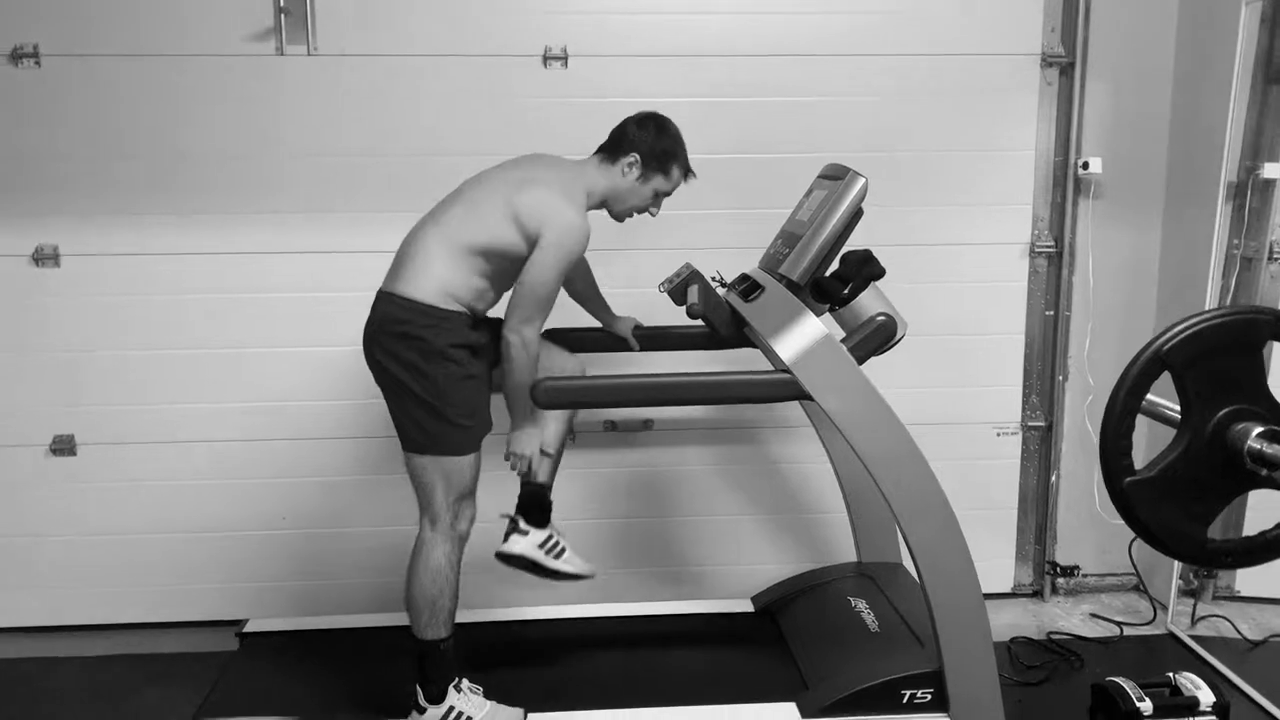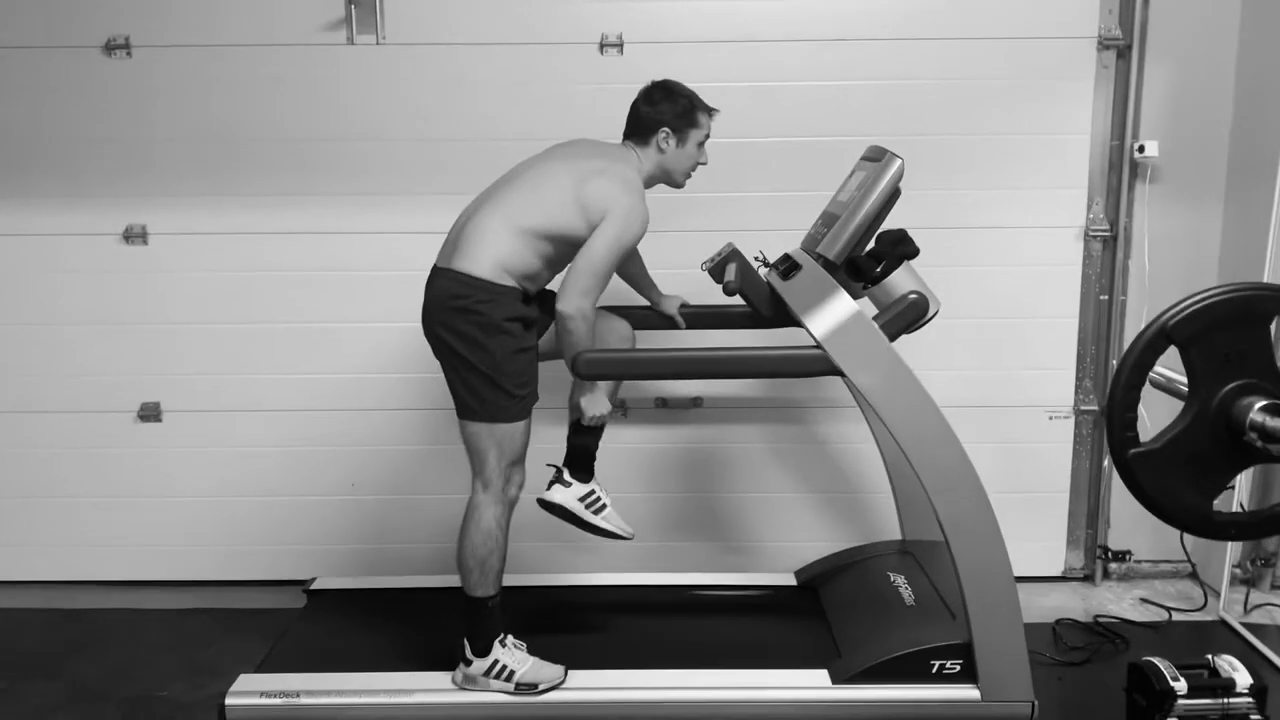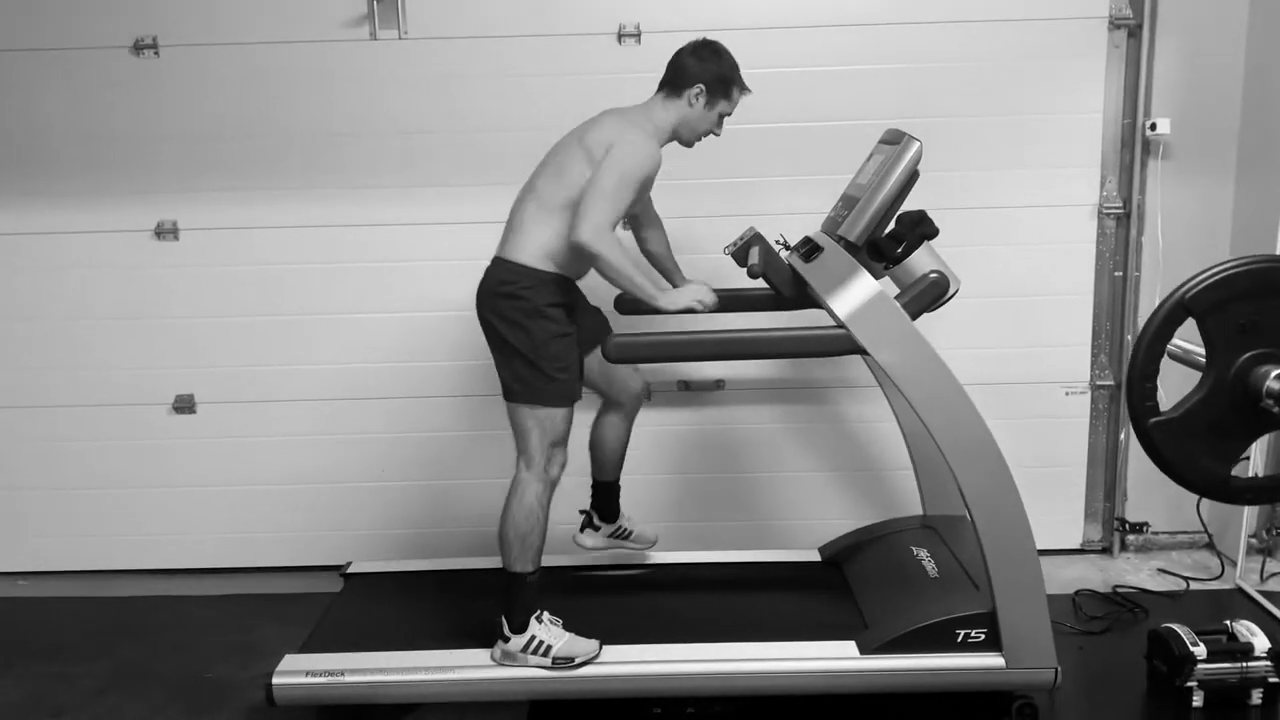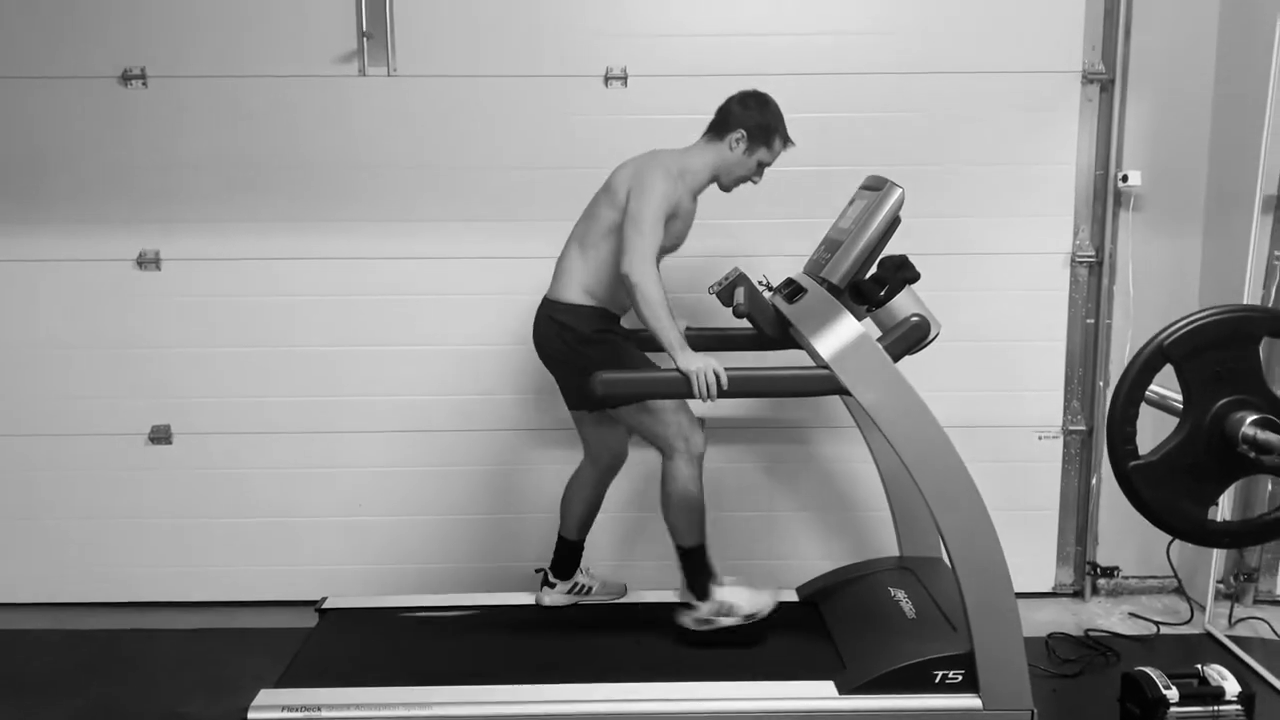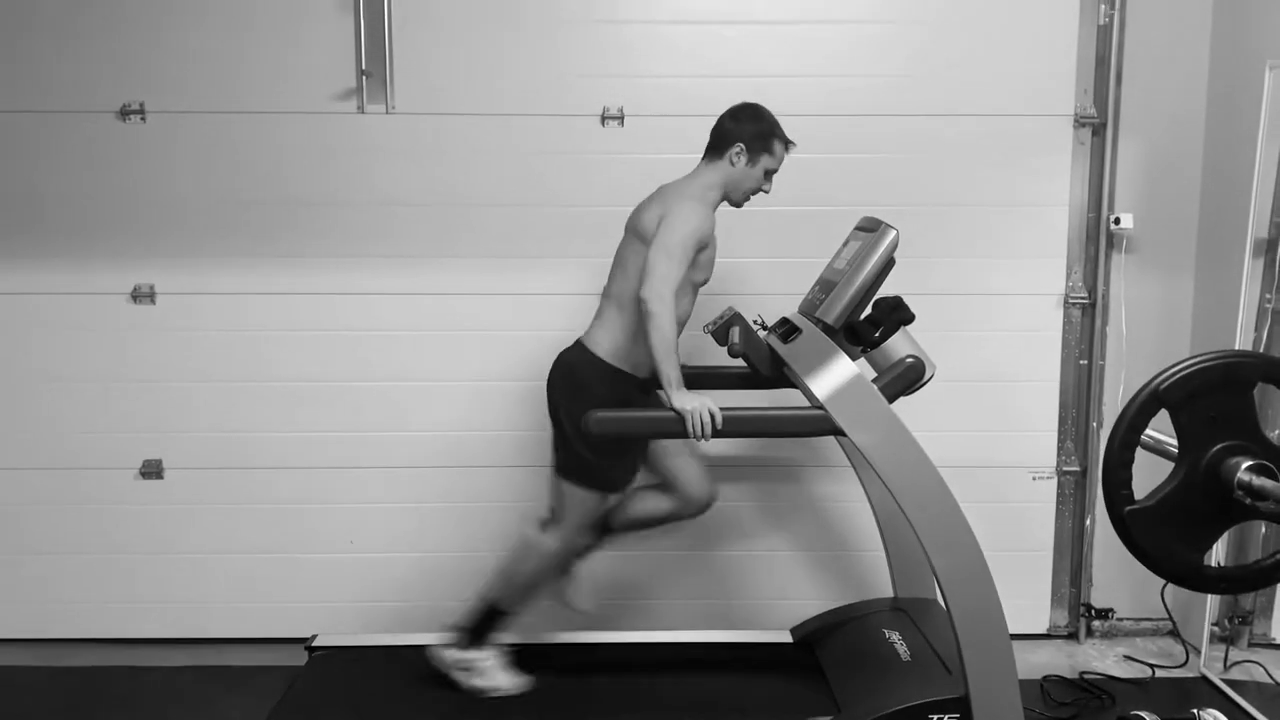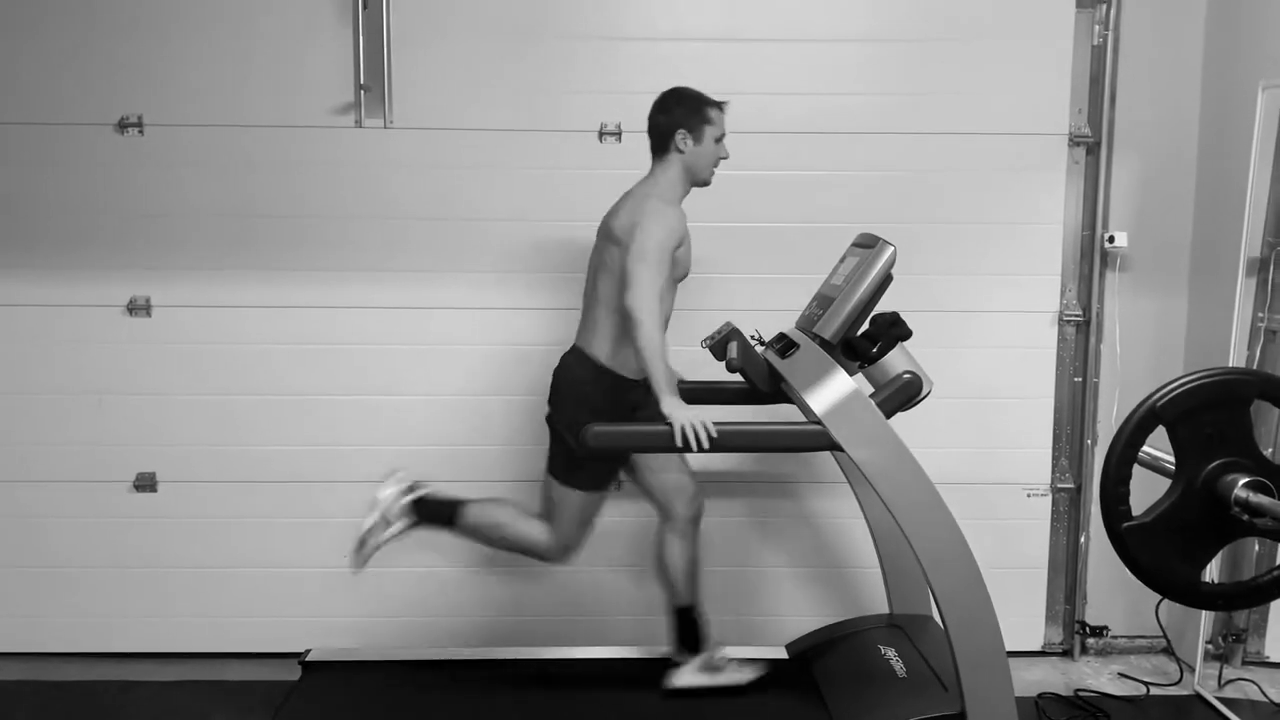
dt=0.7s
person 1, frame 1
left shoulder: (554, 180)
right shoulder: (567, 213)
right elbow: (518, 331)
left wrist: (610, 319)
right wrist: (521, 426)
left hip: (435, 320)
right hip: (418, 331)
left knee: (565, 372)
right knee: (450, 520)
left ankle: (531, 527)
person 1, frame 2
left shoulder: (597, 158)
right shoulder: (628, 200)
right elbow: (573, 306)
left wrist: (658, 298)
right wrist: (589, 390)
left hip: (475, 290)
right hip: (473, 305)
left knee: (615, 334)
right knee: (499, 484)
left ankle: (574, 480)
right ankle: (482, 654)
person 1, frame 3
left shoulder: (627, 130)
right shoulder: (639, 142)
left elbow: (643, 220)
right elbow: (591, 235)
left wrist: (678, 282)
right wrist: (661, 300)
left hip: (541, 286)
right hip: (525, 293)
left knee: (627, 391)
right knee: (543, 463)
left ankle: (603, 518)
right ankle: (519, 629)
person 1, frame 4
left shoulder: (681, 180)
right shoulder: (663, 179)
right elbow: (636, 266)
left wrist: (675, 339)
right wrist: (681, 354)
left hip: (584, 323)
right hip: (576, 327)
left knee: (605, 456)
right knee: (686, 446)
left ankle: (563, 576)
right ankle: (703, 593)
person 1, frame 5
left shoulder: (678, 203)
right shoulder: (690, 208)
right elbow: (654, 295)
left wrist: (665, 384)
right wrist: (678, 392)
left hip: (617, 380)
right hip: (598, 383)
left knee: (696, 494)
right knee: (567, 530)
left ankle: (571, 543)
right ankle: (470, 644)
person 1, frame 6
left shoulder: (645, 203)
right shoulder: (660, 211)
right elbow: (639, 301)
right wrist: (670, 400)
left hip: (617, 387)
right hip: (597, 393)
left knee: (684, 506)
right knee: (557, 540)
left ankle: (693, 653)
right ankle: (417, 506)
